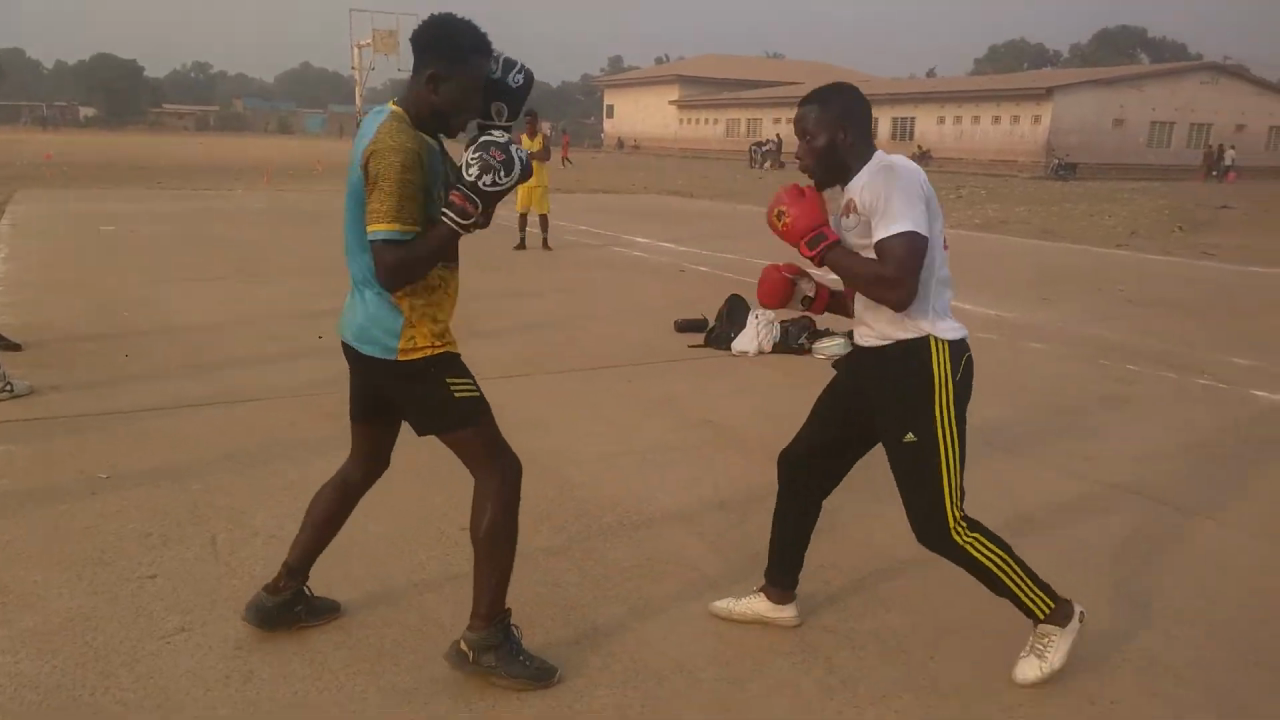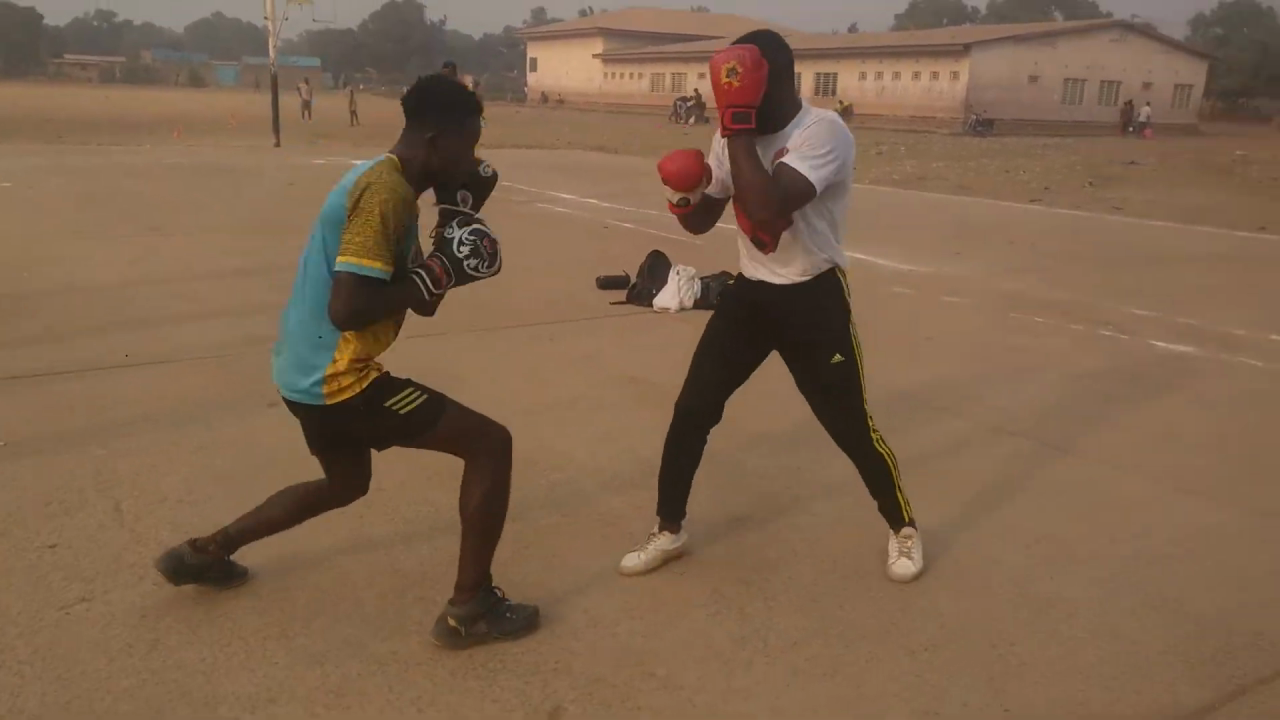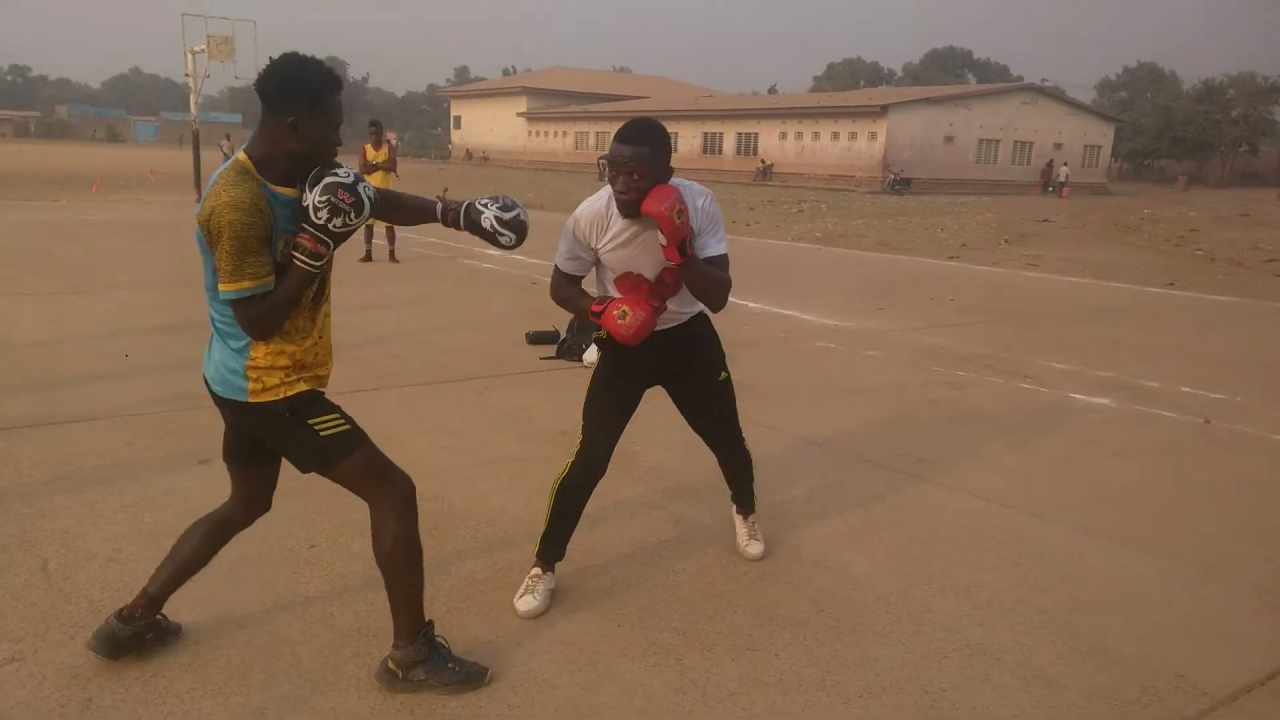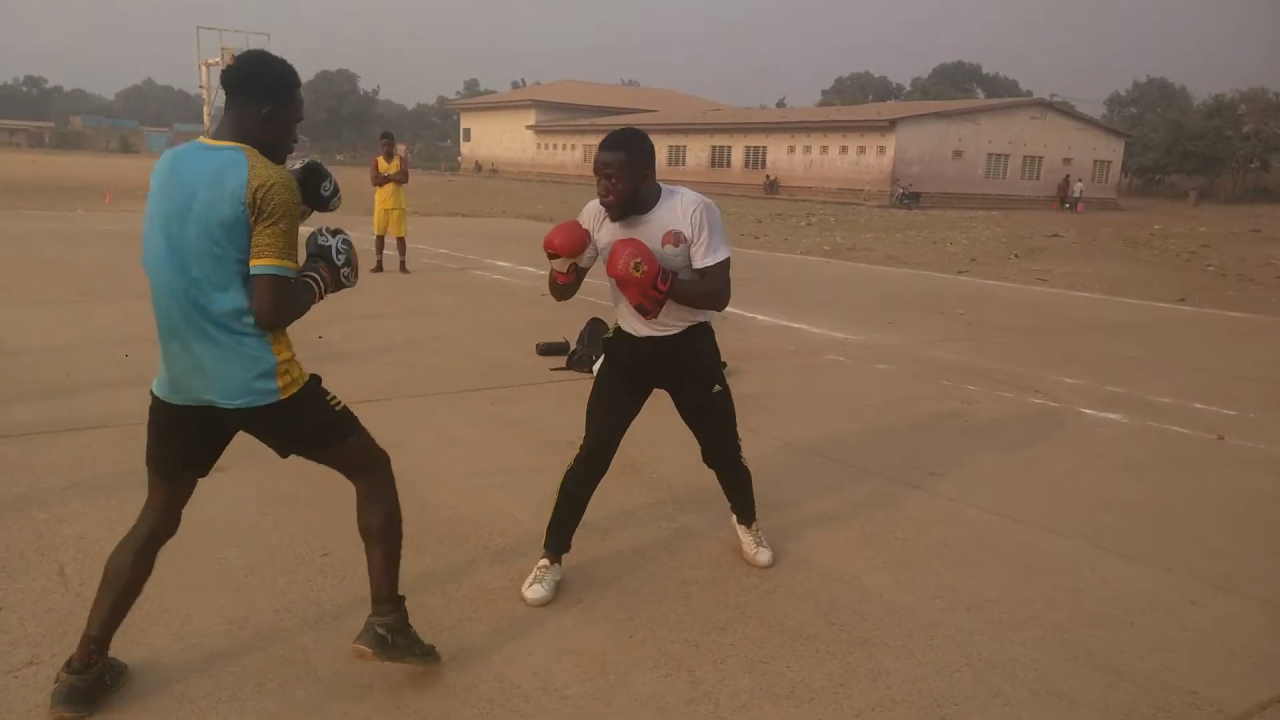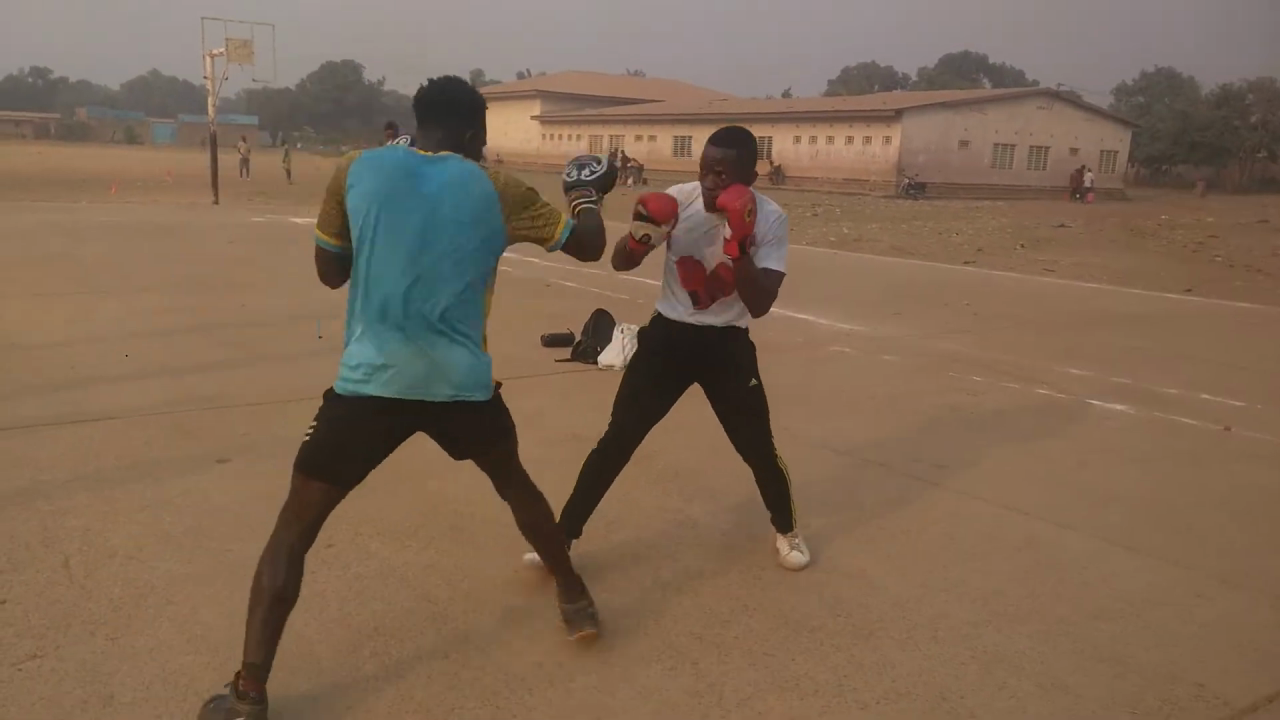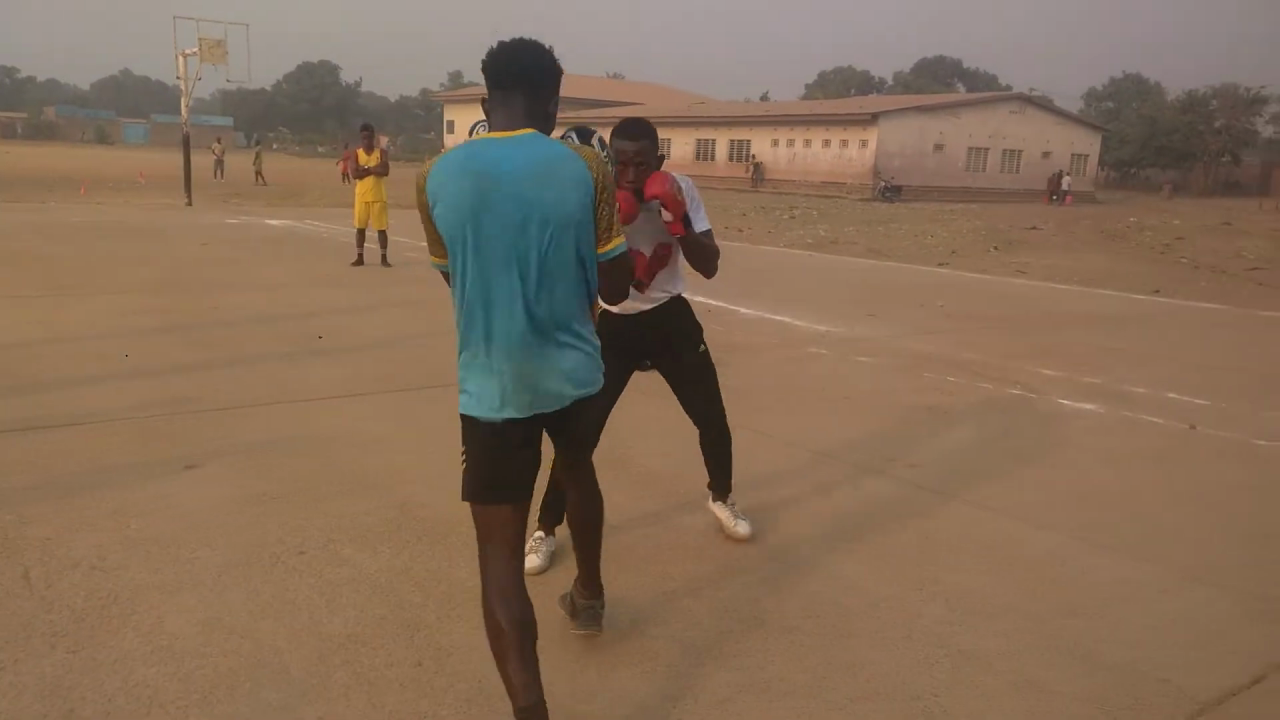
dt=0.5s
person 1, frame 1
left shoulder: (410, 131)
right shoulder: (399, 147)
left elbow: (467, 213)
right elbow: (396, 269)
left wrist: (494, 147)
right wrist: (466, 201)
left hip: (370, 336)
right hip: (410, 343)
left knee: (363, 464)
right knee: (498, 468)
left ankle: (282, 593)
right ankle: (485, 636)
person 1, frame 2
left shoulder: (380, 186)
right shoulder: (387, 193)
left elbow: (415, 285)
right elbow: (347, 307)
left wrist: (462, 213)
right wrist: (438, 272)
left hip: (312, 378)
right hip: (335, 382)
left knee: (344, 484)
right knee: (490, 443)
left ankle: (202, 554)
right ankle: (470, 606)
person 1, frame 3
left shoulder: (307, 171)
right shoulder: (236, 201)
left elbow: (380, 201)
right elbow: (259, 323)
left wrist: (461, 212)
right wrist: (317, 241)
left hip: (256, 383)
right hip: (267, 386)
left knee: (243, 505)
right knee: (392, 489)
left ankle: (133, 620)
right ankle: (411, 651)
person 1, frame 4
left shoulder: (168, 165)
right shoulder: (269, 182)
right elbow: (275, 308)
right wrist: (325, 272)
left hip: (180, 382)
right hip: (260, 382)
left knee: (156, 519)
right knee: (373, 471)
left ankle: (83, 666)
right ankle: (387, 621)
person 1, frame 5
left shoulder: (355, 171)
right shoulder: (498, 189)
left elbow: (329, 273)
right elbow: (587, 246)
right wrist: (588, 192)
left hip: (369, 382)
right hip: (463, 382)
left knee: (293, 529)
right knee: (511, 479)
right ankle: (574, 596)
person 1, frame 6
left shoulder: (436, 176)
right shoulder: (586, 169)
right elbow: (617, 284)
left hip: (495, 389)
right hip: (576, 375)
left knee: (501, 557)
right knee: (577, 469)
right ankle: (587, 594)
person 2, frame 1
left shoulder: (891, 178)
right shoulder: (859, 190)
left elbow: (898, 287)
left wrist: (820, 244)
right wrist: (814, 294)
left hip: (923, 364)
right hip: (875, 358)
left knee: (939, 524)
right knee: (798, 467)
left ankle: (1054, 617)
right ankle: (777, 596)
person 2, frame 2
left shoulder: (824, 131)
right shoulder: (729, 135)
left elbow: (770, 209)
right elbow: (699, 222)
left wrist: (740, 118)
right wrist: (686, 196)
left hip: (814, 300)
right hip: (749, 294)
left knee: (852, 430)
right knee: (693, 410)
left ankle: (902, 527)
right ankle: (668, 530)
person 2, frame 3
left shoulder: (699, 203)
right shoulder: (590, 215)
left elbow: (718, 299)
right elbow: (562, 286)
left wrist: (681, 247)
right wrist: (602, 306)
left hip: (689, 339)
right hip: (624, 343)
left knee: (728, 439)
right knee: (590, 457)
left ankle: (745, 514)
right ankle: (543, 567)
person 2, frame 4
left shoulder: (695, 210)
right shoulder: (594, 216)
left elbow: (718, 298)
right elbow: (562, 292)
left wrist: (660, 277)
right wrist: (562, 264)
left hip: (690, 347)
right hip: (629, 347)
left knee: (722, 449)
right knee: (593, 452)
left ankle: (746, 521)
right ankle: (551, 557)
person 2, frame 5
left shoulder: (770, 218)
right shoulder: (676, 200)
left elbow: (759, 305)
right elbow: (621, 263)
left wrist: (737, 244)
right wrist: (639, 237)
left hip: (727, 345)
right hip: (667, 335)
left knee: (758, 446)
right knee: (618, 440)
left ankle: (786, 530)
right ankle: (560, 537)
person 2, frame 6
left shoulder: (681, 191)
left elbow: (709, 267)
left wrist: (680, 221)
left hip: (671, 318)
right hip: (615, 323)
left knee: (711, 416)
left ankle: (721, 496)
right ankle: (545, 529)
